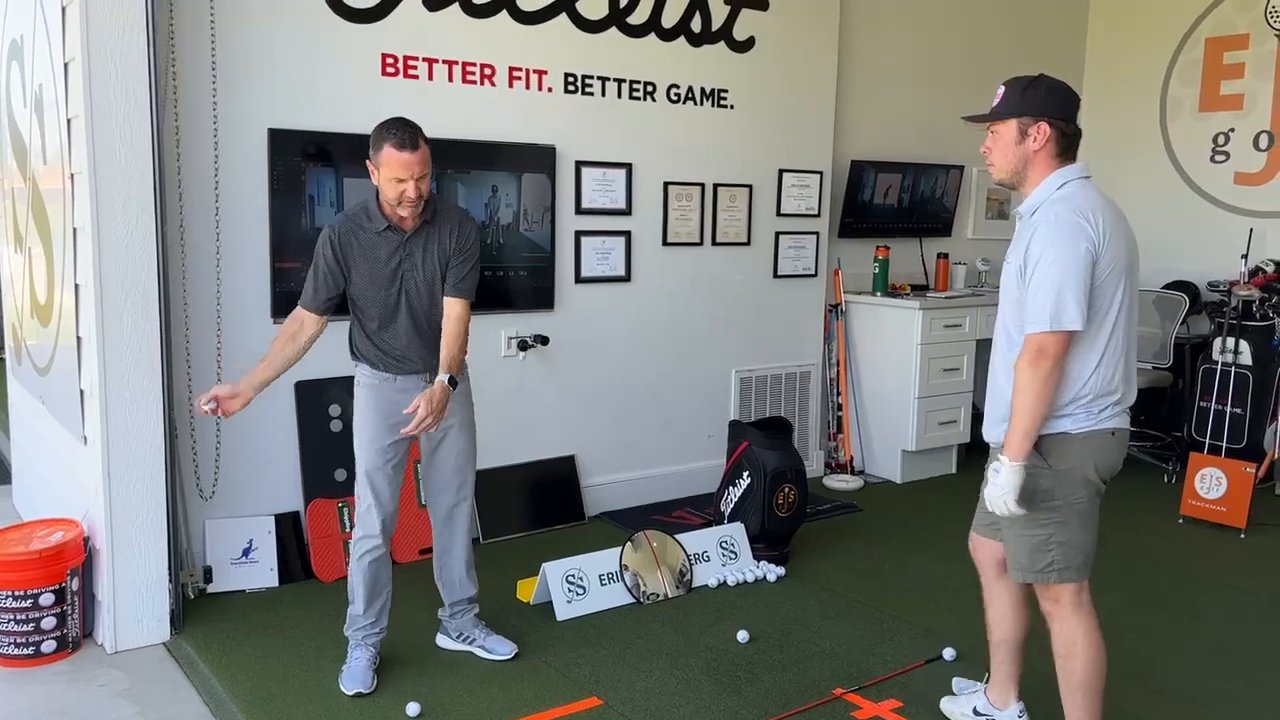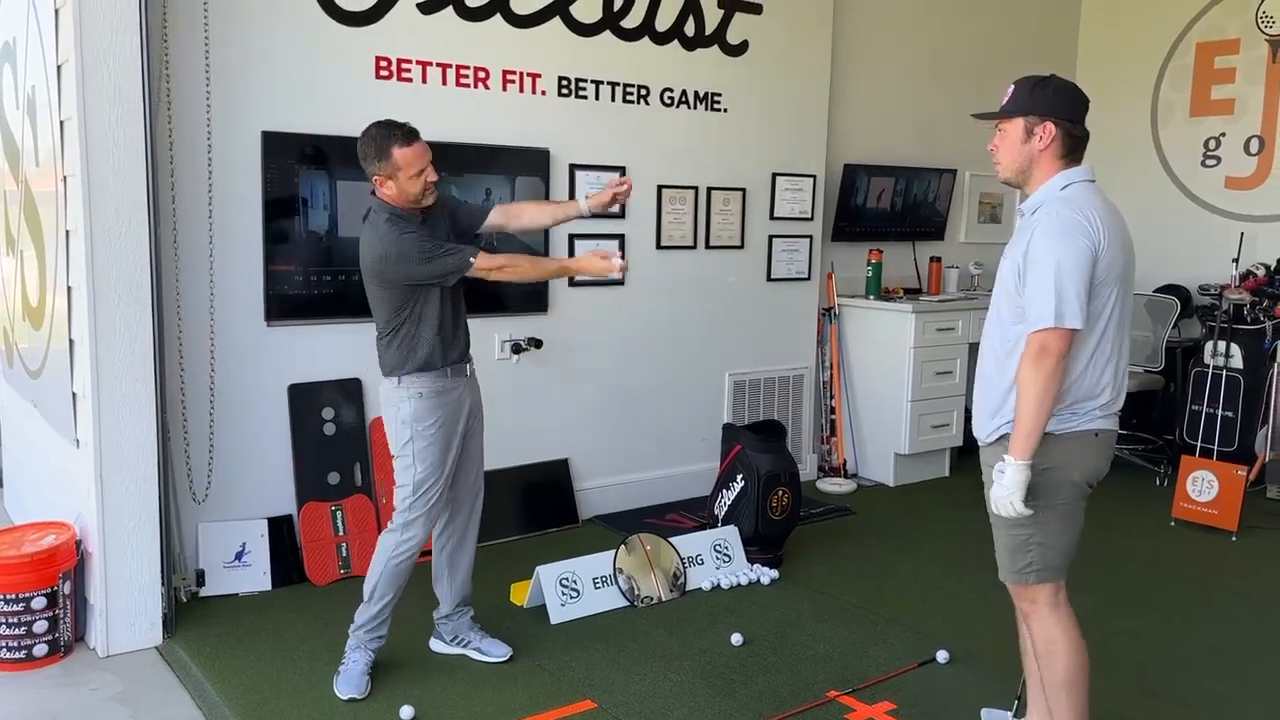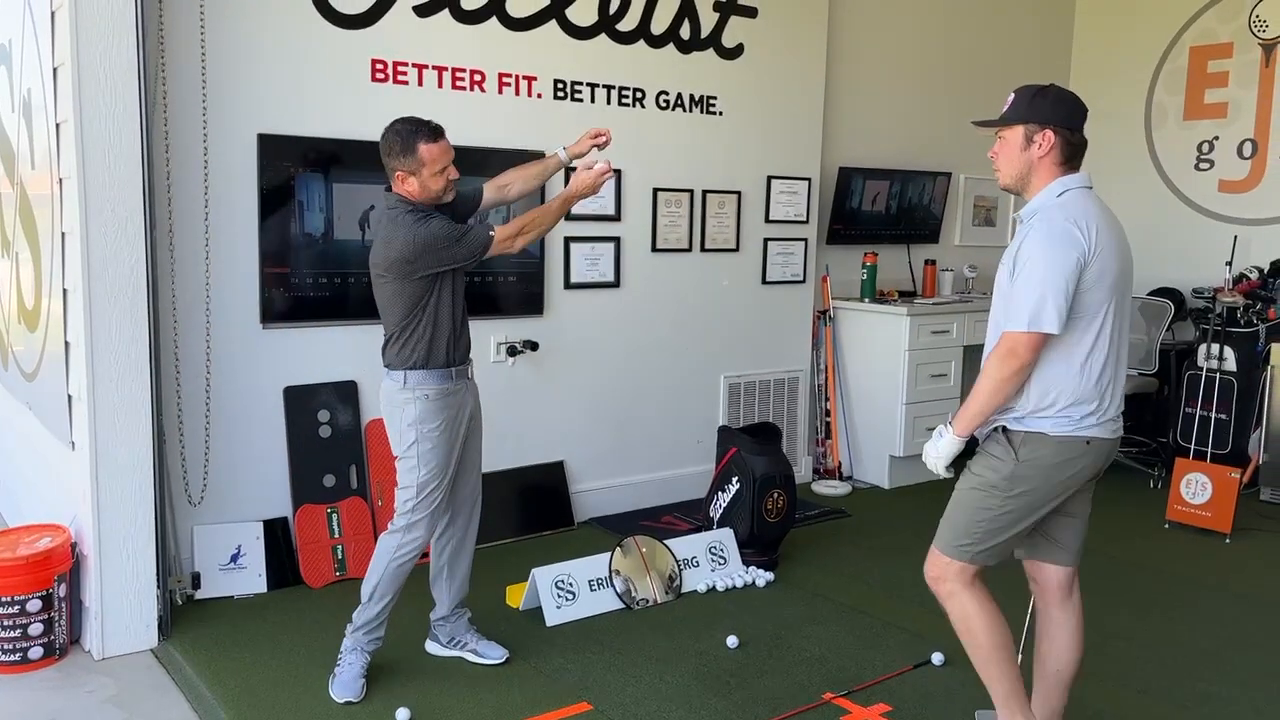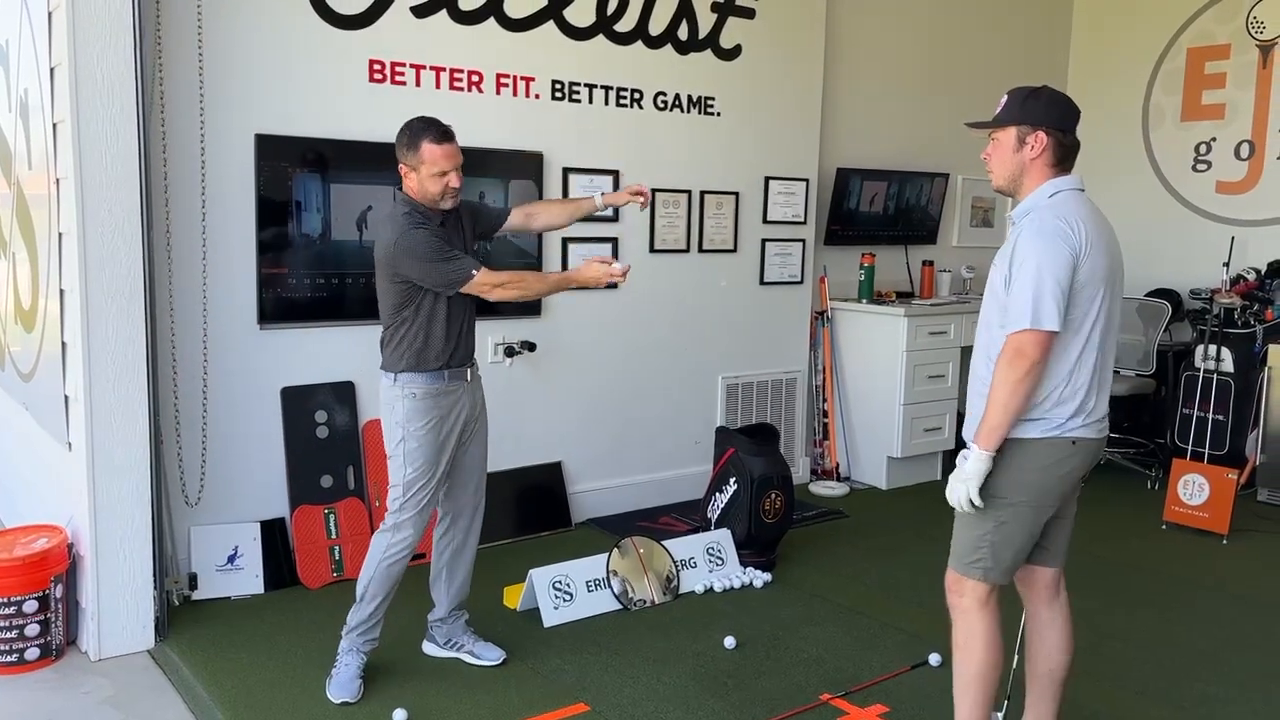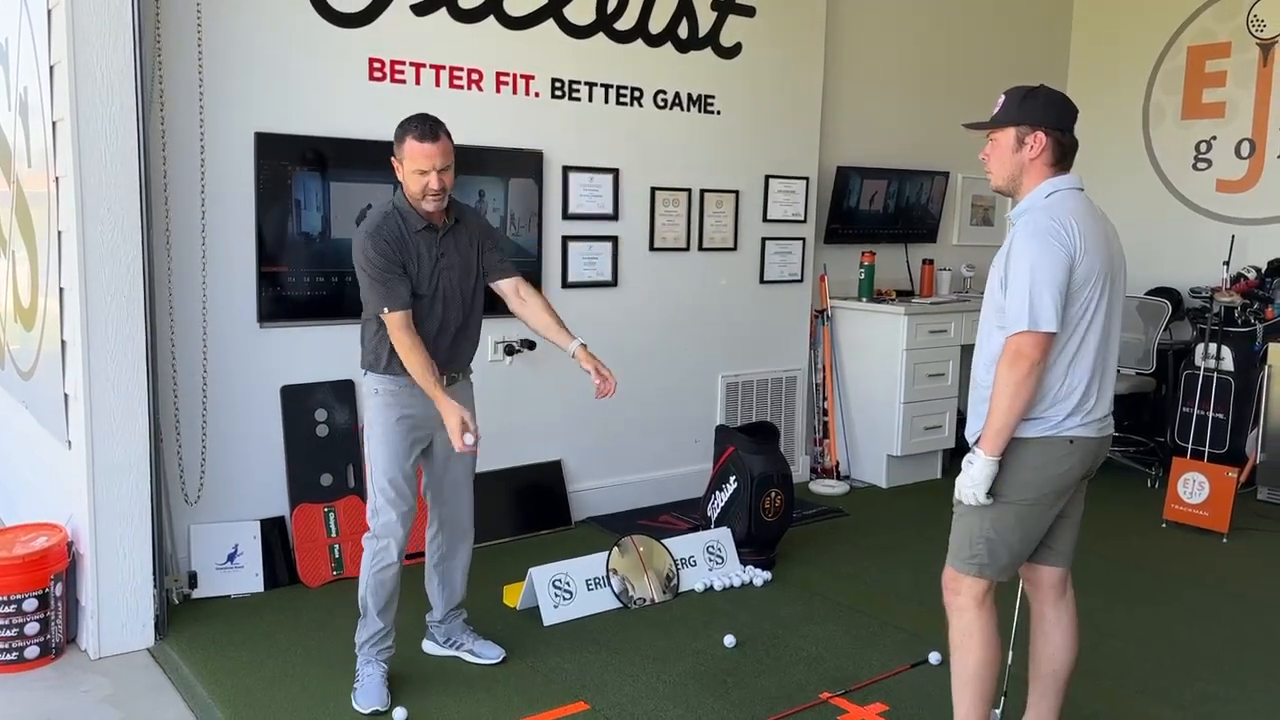
dt=0.4s
person 1, frame 1
left shoulder: (1061, 219)
right shoulder: (1067, 209)
left elbow: (1046, 350)
left wrist: (1011, 457)
left hip: (1056, 441)
right hip: (1051, 433)
left knee: (1061, 594)
right knee: (991, 552)
person 1, frame 2
left shoulder: (1061, 217)
right shoulder: (1073, 208)
left elbow: (1048, 347)
left wrist: (1018, 457)
left hip: (1044, 441)
right hip: (1042, 436)
left knee: (1039, 596)
right knee: (1030, 587)
person 1, frame 3
left shoulder: (1055, 224)
right shoulder: (1085, 215)
left elbow: (1018, 351)
left wrist: (955, 431)
left hip: (1040, 439)
right hip: (1073, 433)
left knee: (947, 570)
right knee: (1054, 583)
person 1, frame 4
left shoulder: (1047, 224)
right shoulder: (1078, 217)
left elbow: (1026, 350)
left wrist: (977, 449)
left hip: (1028, 443)
right hip: (1063, 436)
left knee: (969, 590)
right knee: (1042, 585)
person 1, frame 5
left shoulder: (1042, 225)
right shoulder: (1085, 218)
left elbow: (1026, 351)
left wrist: (985, 453)
left hip: (1031, 443)
right hip: (1071, 436)
left knee: (966, 587)
right knee: (1048, 584)
person 2, frame 1
left shoulder: (458, 227)
right shoulder: (343, 236)
left elbow: (456, 314)
right elbow: (307, 320)
left wrist: (442, 385)
right wrist: (248, 387)
left hip: (445, 384)
right hip: (381, 388)
left knee: (454, 509)
right knee: (374, 521)
left ankle: (459, 621)
right ankle: (364, 642)
person 2, frame 2
left shoulder: (438, 207)
right shoulder: (389, 242)
left elbow: (506, 216)
right elbow: (492, 268)
left wrist: (586, 205)
right wrist: (577, 264)
left hip: (462, 379)
right hip: (419, 393)
left knee: (462, 510)
right knee: (413, 521)
left ankle: (452, 624)
right ankle: (361, 645)
person 2, frame 3
left shoulder: (429, 204)
right shoulder: (413, 234)
left elbow: (502, 188)
right elbow: (513, 237)
left wrist: (565, 155)
right wrist: (574, 194)
left hip: (456, 382)
right hip: (421, 392)
left knee: (460, 511)
right knee: (414, 521)
left ankle: (449, 626)
right ankle: (357, 647)
person 2, frame 4
left shoulder: (456, 212)
right shoulder: (406, 237)
left elbow: (529, 217)
right elbow: (494, 287)
left wrist: (603, 201)
right wrist: (578, 278)
left hip: (464, 384)
right hip: (418, 393)
left knee: (463, 513)
right knee: (405, 523)
left ankle: (447, 628)
right ankle: (354, 646)
person 2, frame 5
left shoulder: (472, 225)
right shoulder: (378, 236)
left elbow: (518, 292)
right elbow: (402, 331)
left wrist: (577, 348)
right wrist: (442, 403)
left hip: (456, 389)
right hip: (396, 394)
left knee: (455, 518)
right knee: (389, 528)
left ankle: (446, 627)
right ankle: (371, 657)
